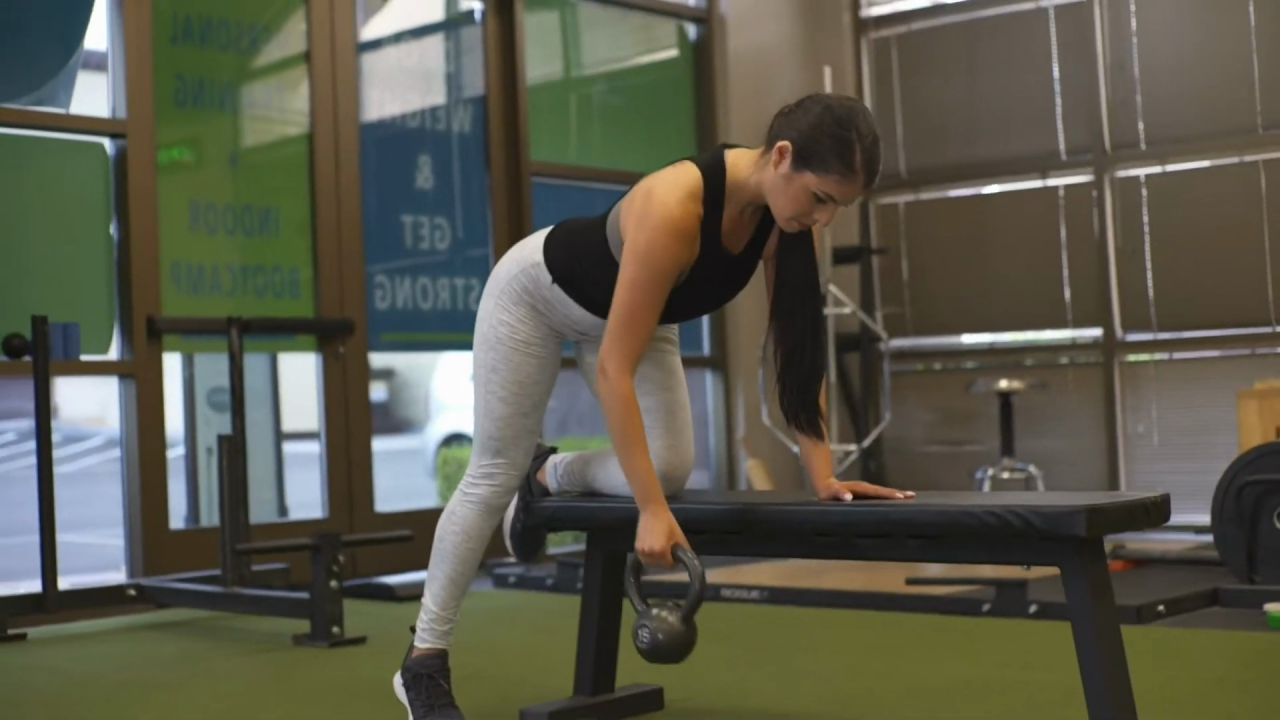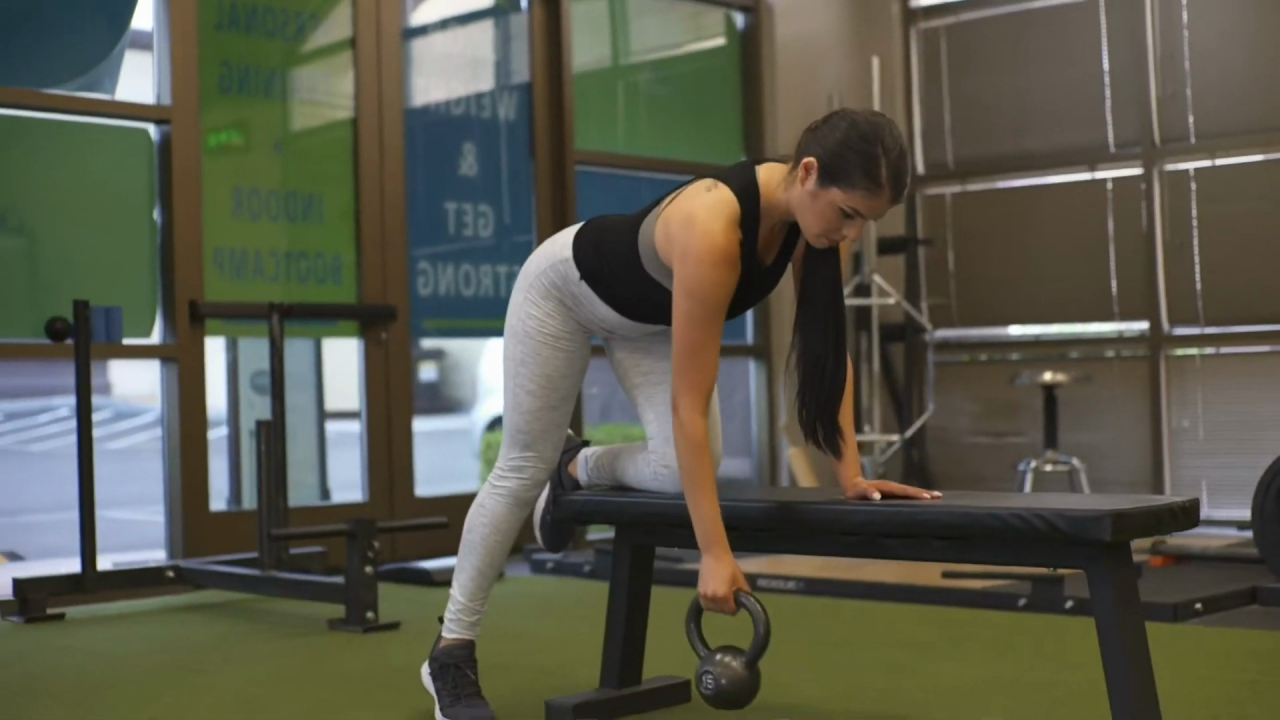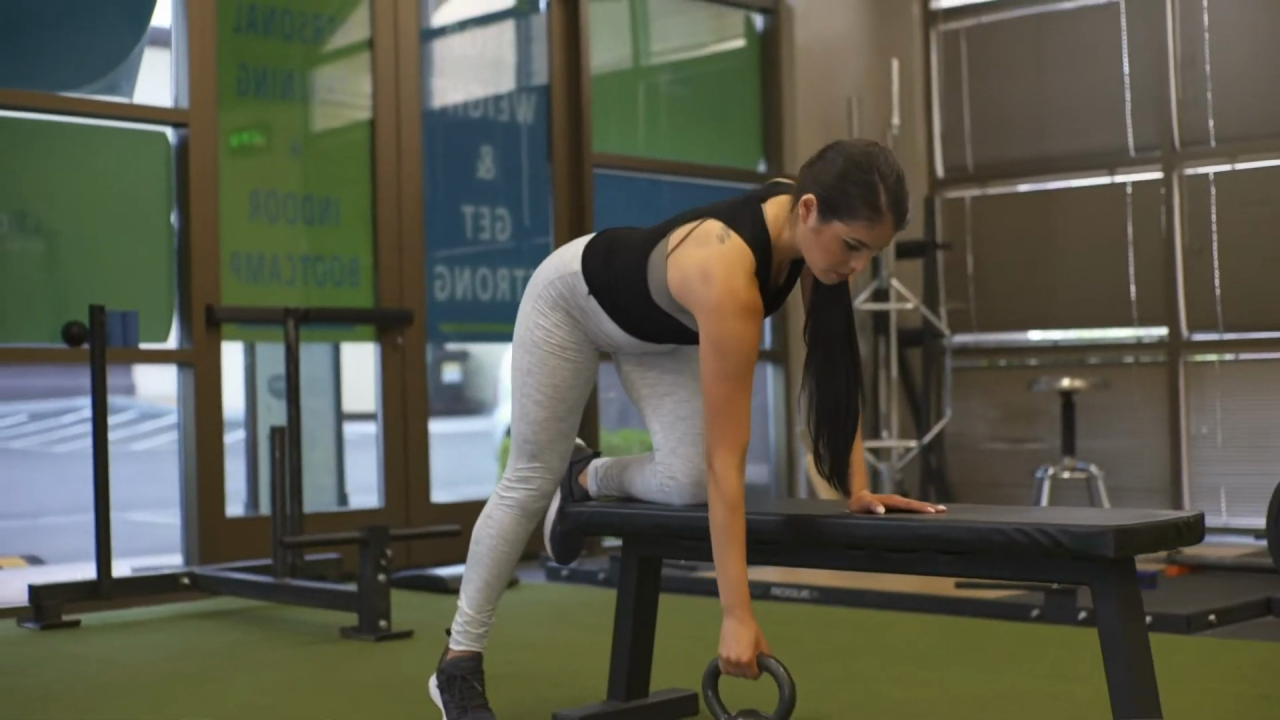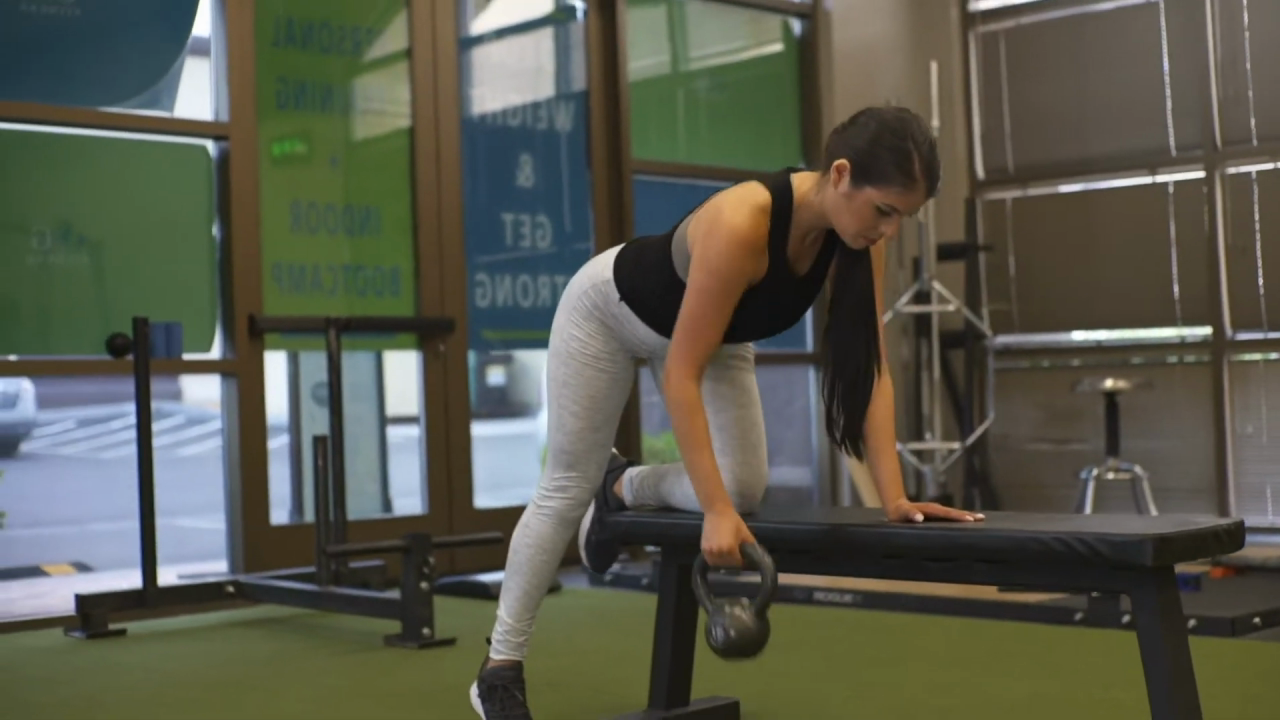
dt=0.4s
person 1, frame 1
left shoulder: (787, 208)
right shoulder: (675, 207)
left elbow: (799, 343)
right elbow: (615, 371)
left wrist: (823, 476)
right wrist: (651, 512)
left hip: (625, 308)
right hip: (538, 292)
left knee: (666, 470)
right knee: (493, 477)
left ankle: (548, 476)
right ankle: (423, 659)
person 1, frame 2
left shoulder: (811, 211)
right shoulder: (712, 229)
left elbow: (826, 345)
right elbow: (688, 405)
left wrist: (850, 473)
right wrist: (715, 552)
left hip: (653, 312)
right hip: (567, 288)
left knee: (682, 473)
right knee: (522, 470)
left ankle: (578, 469)
right ankle: (451, 650)
person 1, frame 3
left shoulder: (814, 228)
right shoulder: (725, 275)
left elbow: (835, 365)
right elbow: (726, 459)
left wrist: (857, 489)
right wrist: (737, 615)
left hip: (664, 328)
right hip: (575, 299)
left knee: (689, 484)
right knee: (530, 482)
left ankle: (587, 478)
right ankle: (458, 663)
person 1, frame 4
left shoulder: (857, 236)
right shoulder: (742, 223)
left elbow: (870, 368)
right elbow: (680, 376)
left wrist: (893, 496)
right wrist: (714, 513)
left hip: (712, 330)
right hip: (613, 309)
left knee: (742, 488)
right knee: (566, 491)
left ankle: (624, 488)
right ankle: (499, 671)
